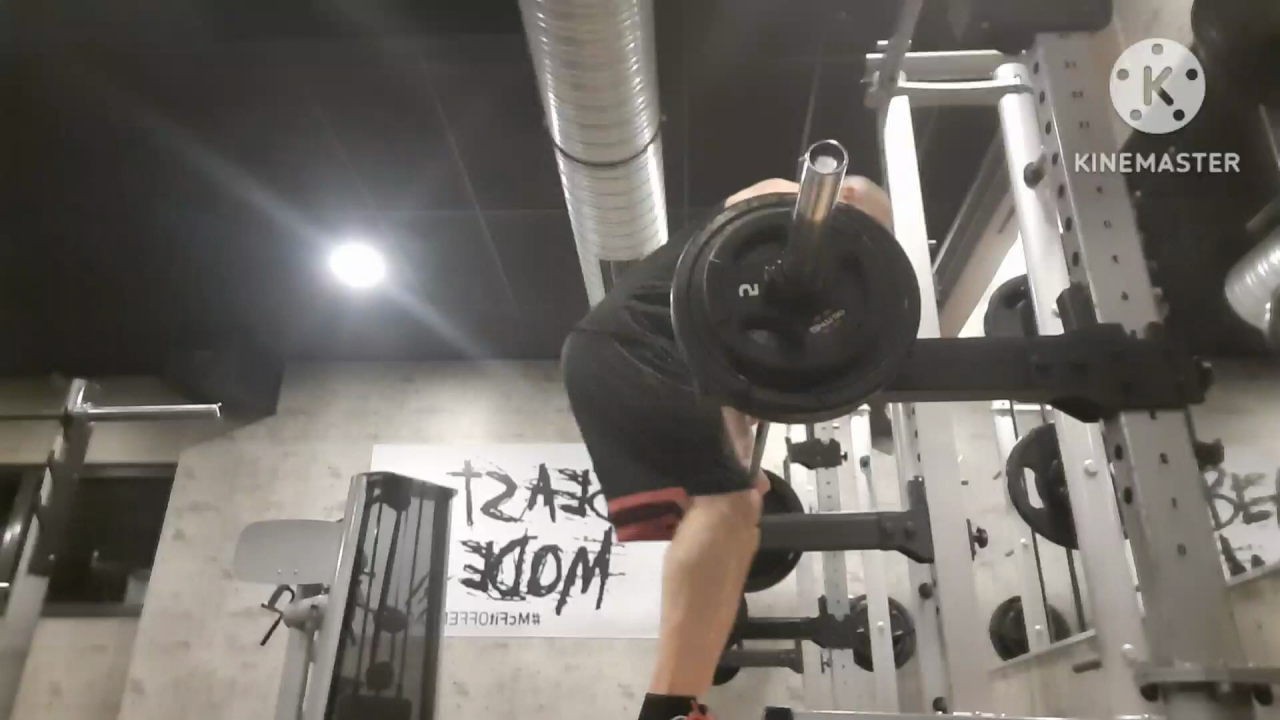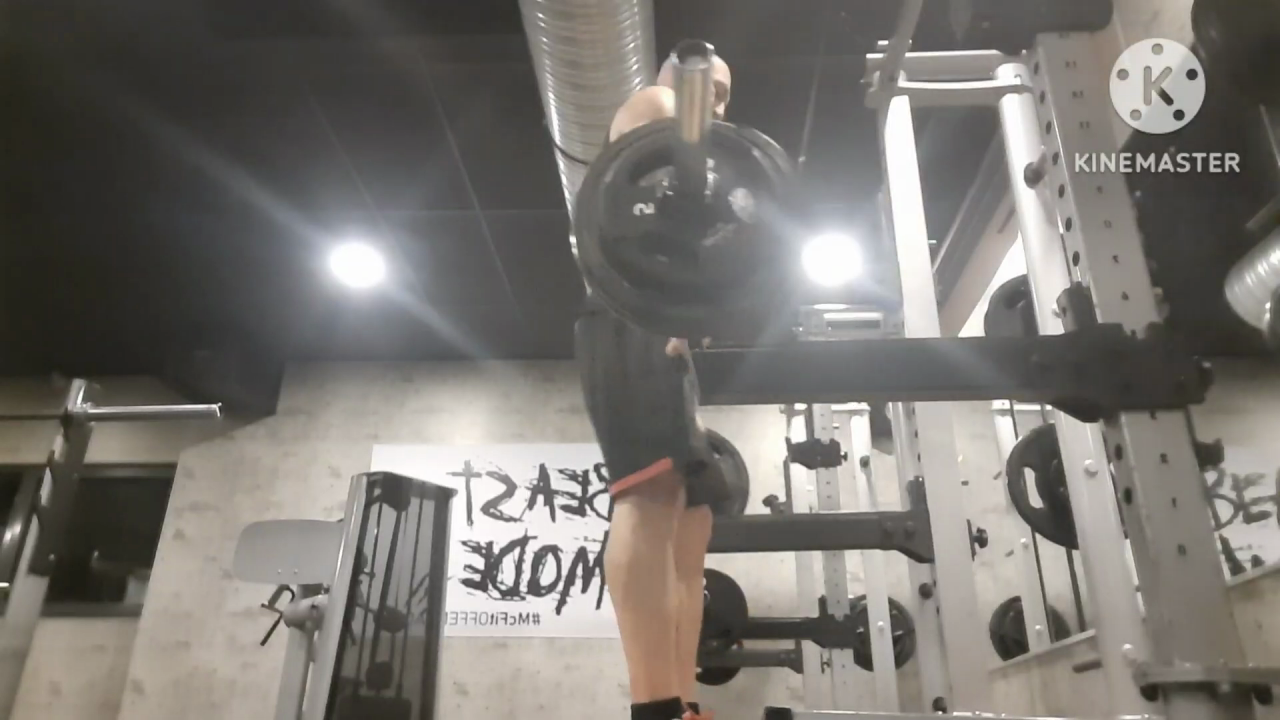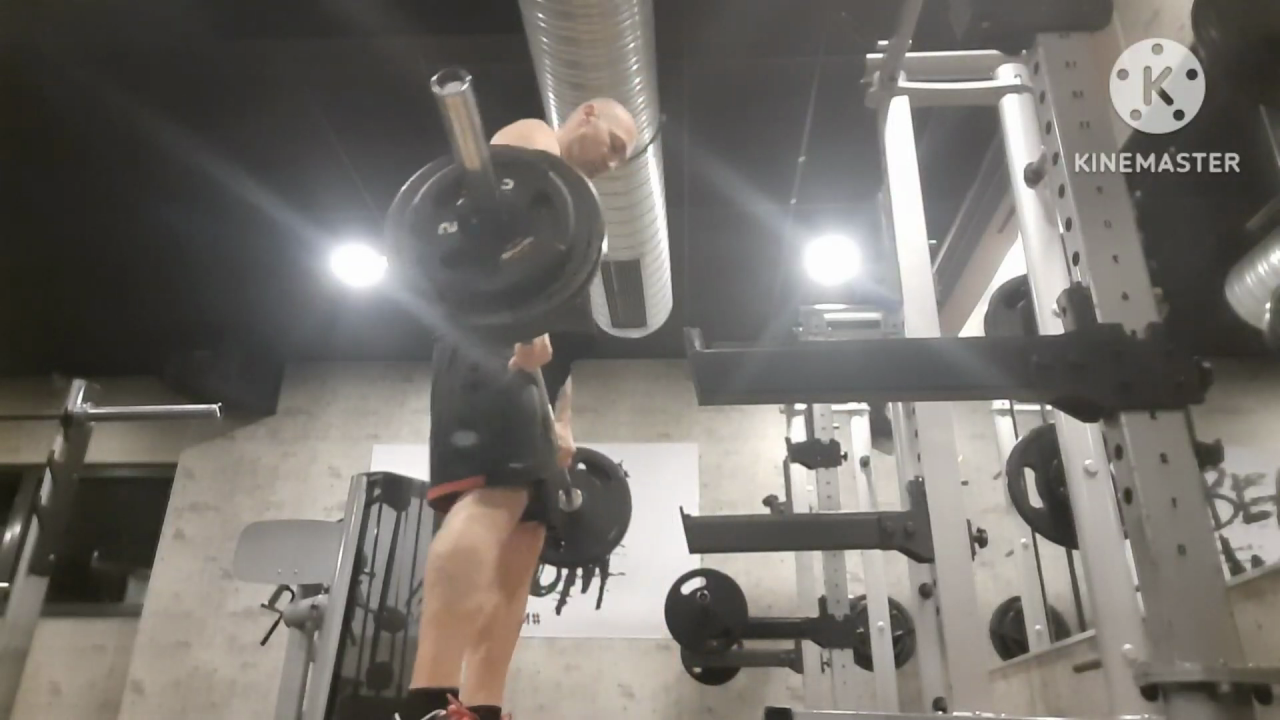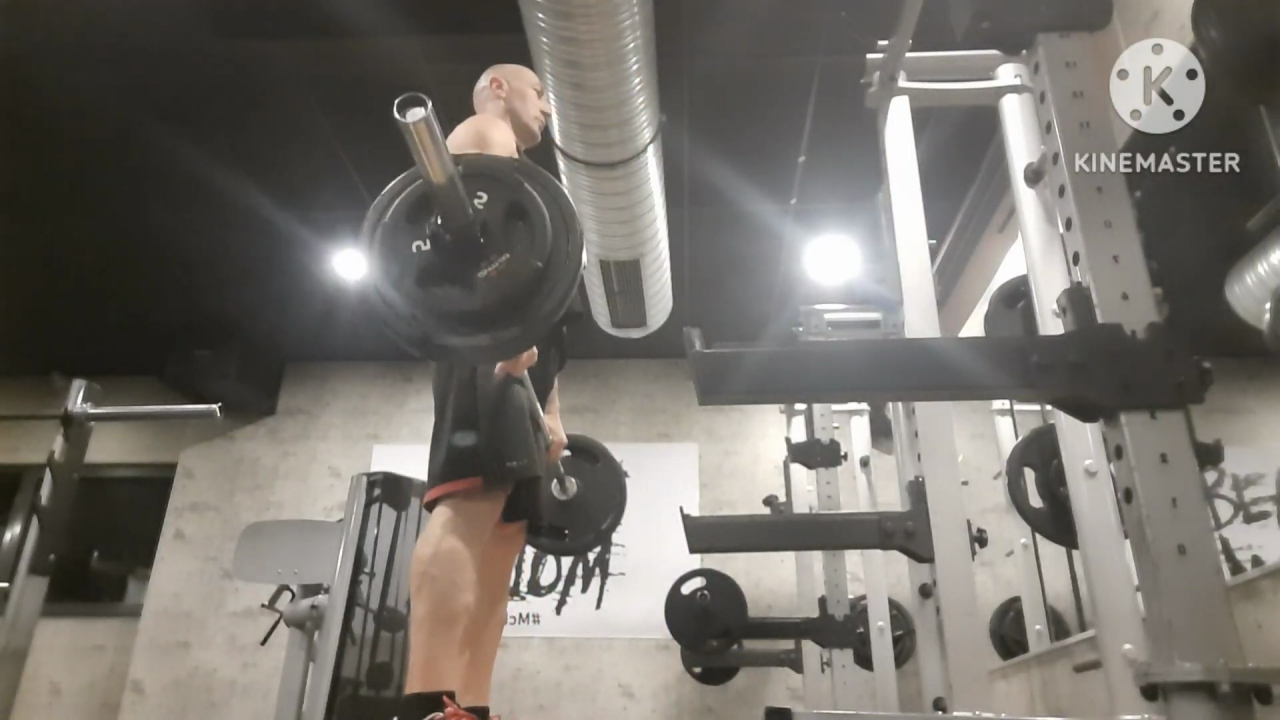
dt=1s
person 1, frame 1
right shoulder: (792, 202)
left wrist: (738, 446)
left hip: (629, 359)
right hip: (621, 352)
left knee: (728, 509)
right knee: (727, 506)
person 1, frame 2
right shoulder: (656, 106)
left wrist: (685, 346)
left hip: (657, 334)
right hip: (633, 325)
left knee: (687, 515)
right knee: (659, 496)
person 1, frame 3
right shoulder: (534, 140)
left wrist: (562, 424)
left hip: (524, 354)
right hip: (496, 342)
left knee: (520, 535)
right knee: (491, 498)
person 1, frame 4
left shoulder: (510, 165)
right shoulder: (484, 133)
left wrist: (550, 413)
left hip: (518, 359)
left knee: (502, 533)
right knee: (472, 504)
